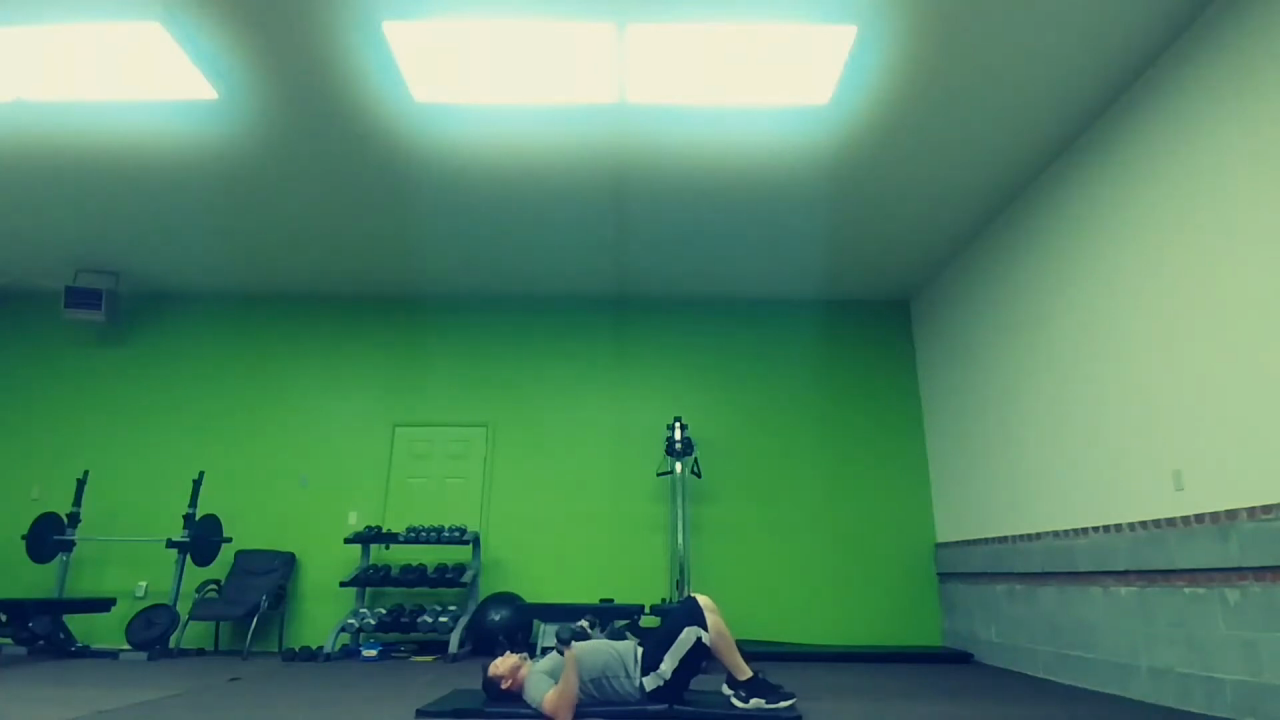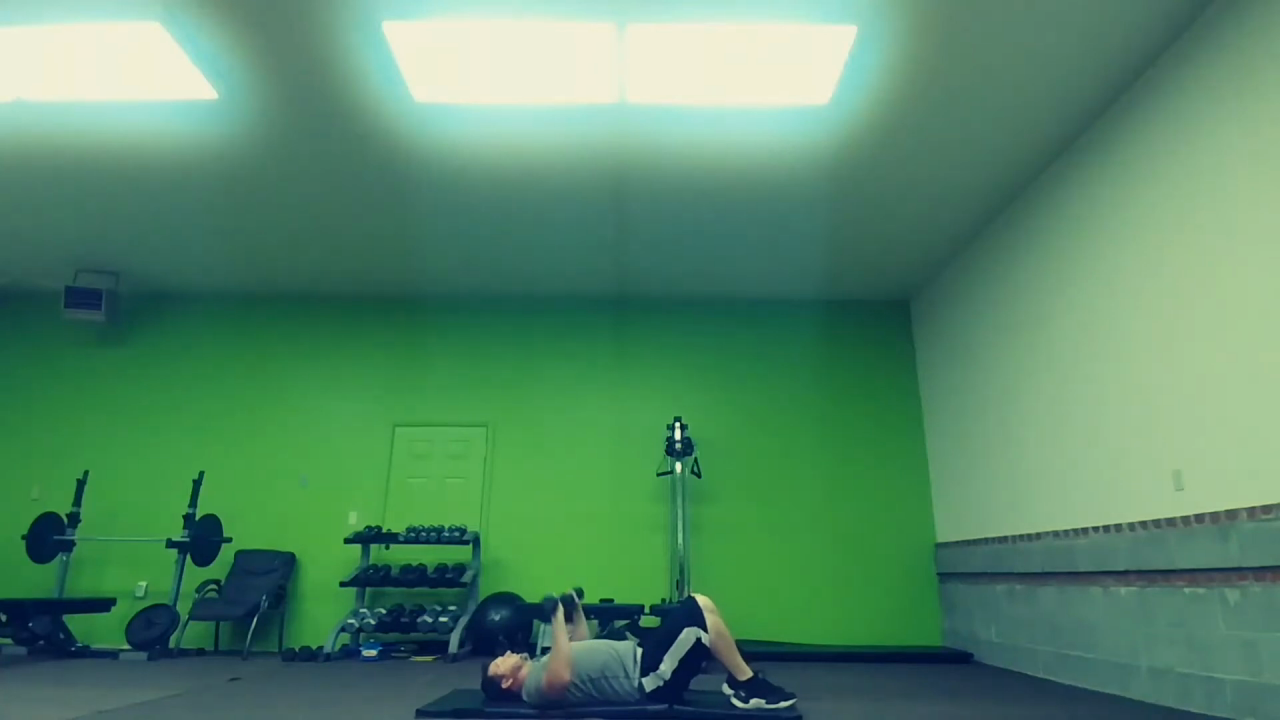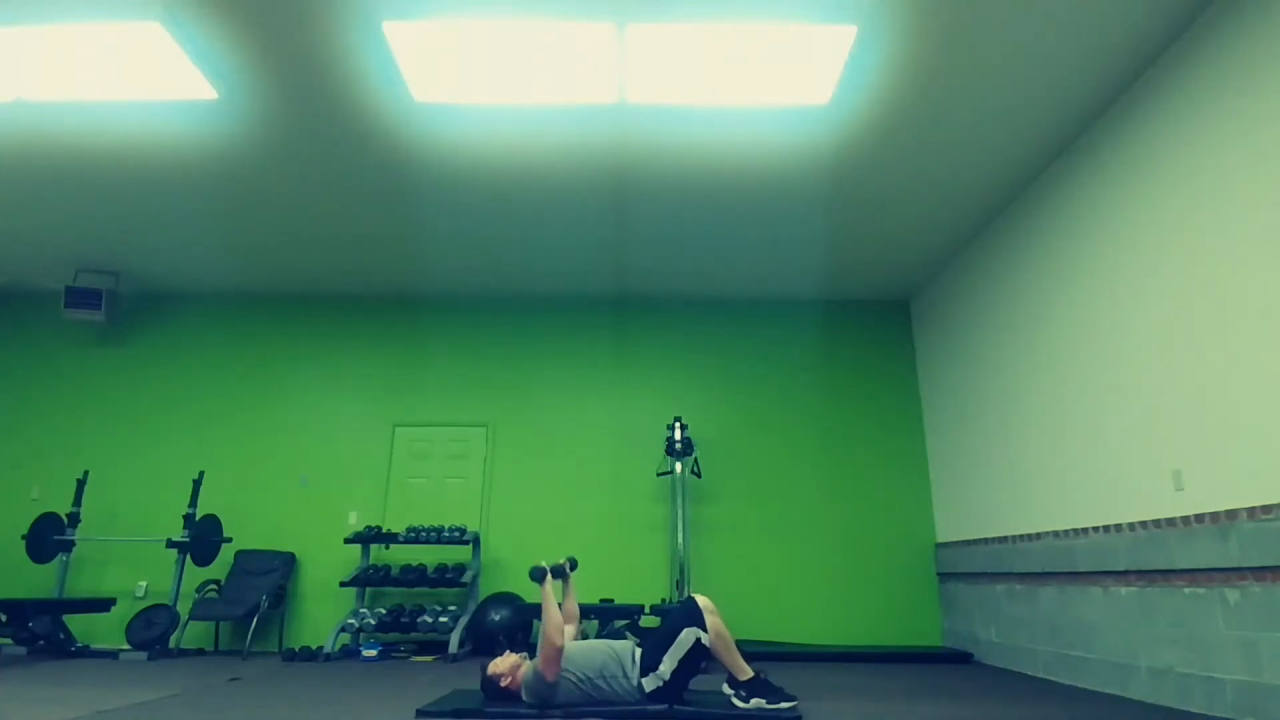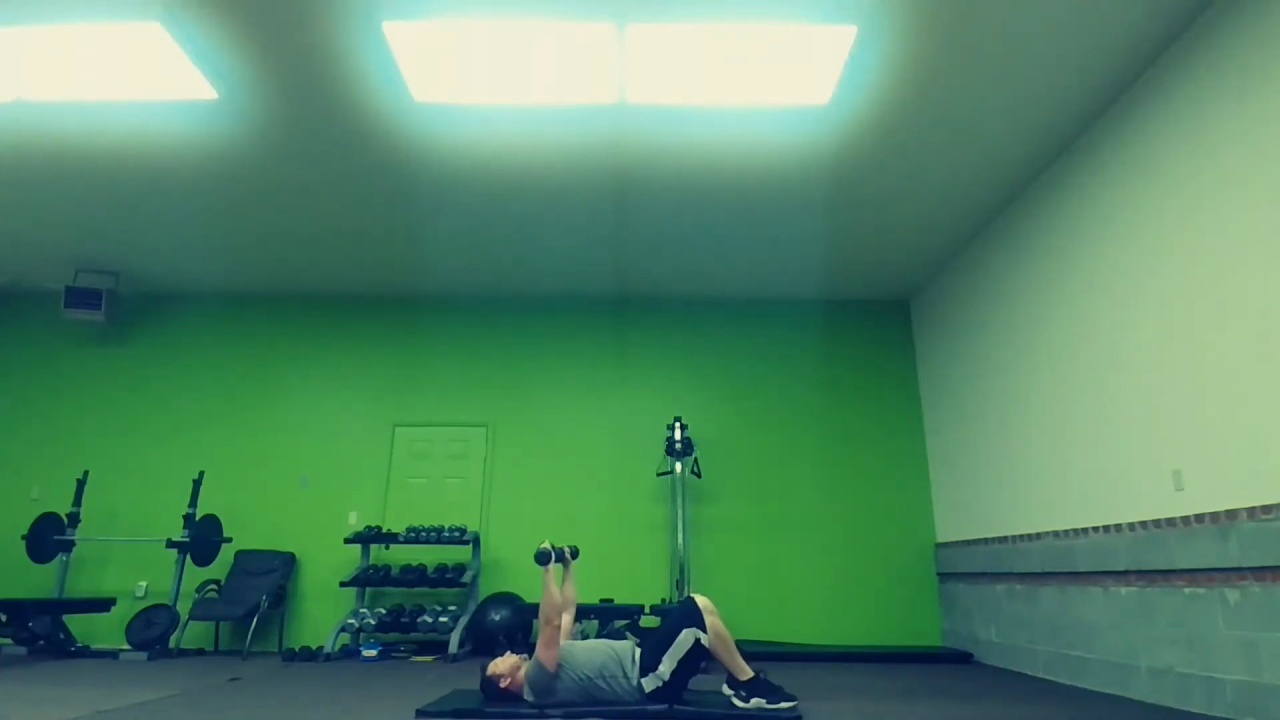
dt=0.2s
person 1, frame 1
left shoulder: (541, 669)
right shoulder: (533, 683)
left wrist: (580, 637)
right wrist: (569, 655)
left hip: (641, 659)
right hip: (648, 679)
left knee: (700, 604)
right knee: (700, 613)
left ankle: (739, 681)
right ankle: (748, 688)
person 1, frame 2
left shoulder: (540, 669)
right shoulder: (534, 685)
left elbow: (579, 648)
right elbow: (563, 674)
left wrist: (576, 609)
right wrist: (557, 619)
left hip: (640, 660)
right hip: (648, 679)
left knee: (700, 605)
right knee: (699, 613)
left ankle: (741, 681)
right ankle: (748, 687)
person 1, frame 3
left shoulder: (544, 666)
right shoulder: (535, 685)
left elbow: (570, 625)
right elbow: (556, 640)
left wrist: (567, 582)
right wrist: (546, 588)
left hip: (640, 660)
right hip: (647, 679)
left knee: (699, 605)
right knee: (699, 613)
left ankle: (742, 682)
right ankle: (748, 687)
person 1, frame 4
left shoulder: (545, 663)
right shoulder: (538, 682)
left elbow: (567, 612)
right elbow: (551, 623)
left wrist: (568, 567)
right wrist: (547, 570)
left hip: (641, 664)
right hip: (647, 679)
left knee: (698, 606)
right knee: (698, 612)
left ankle: (742, 681)
right ankle: (748, 686)
